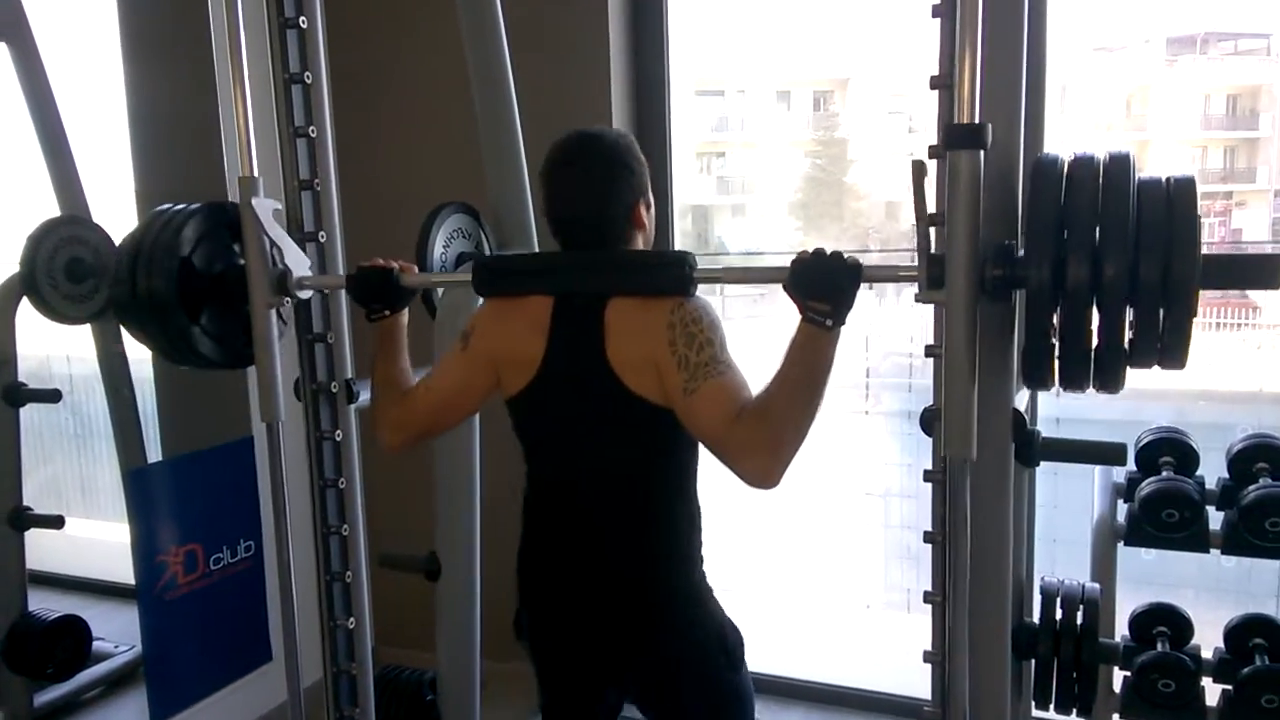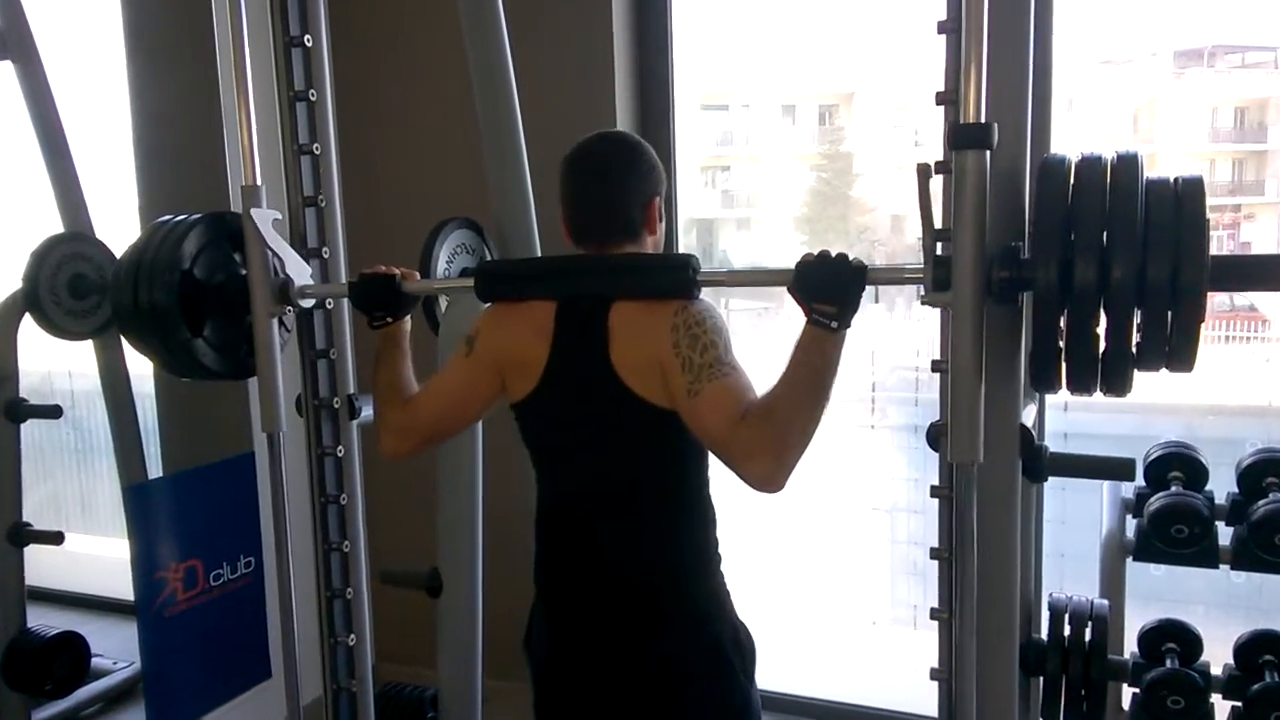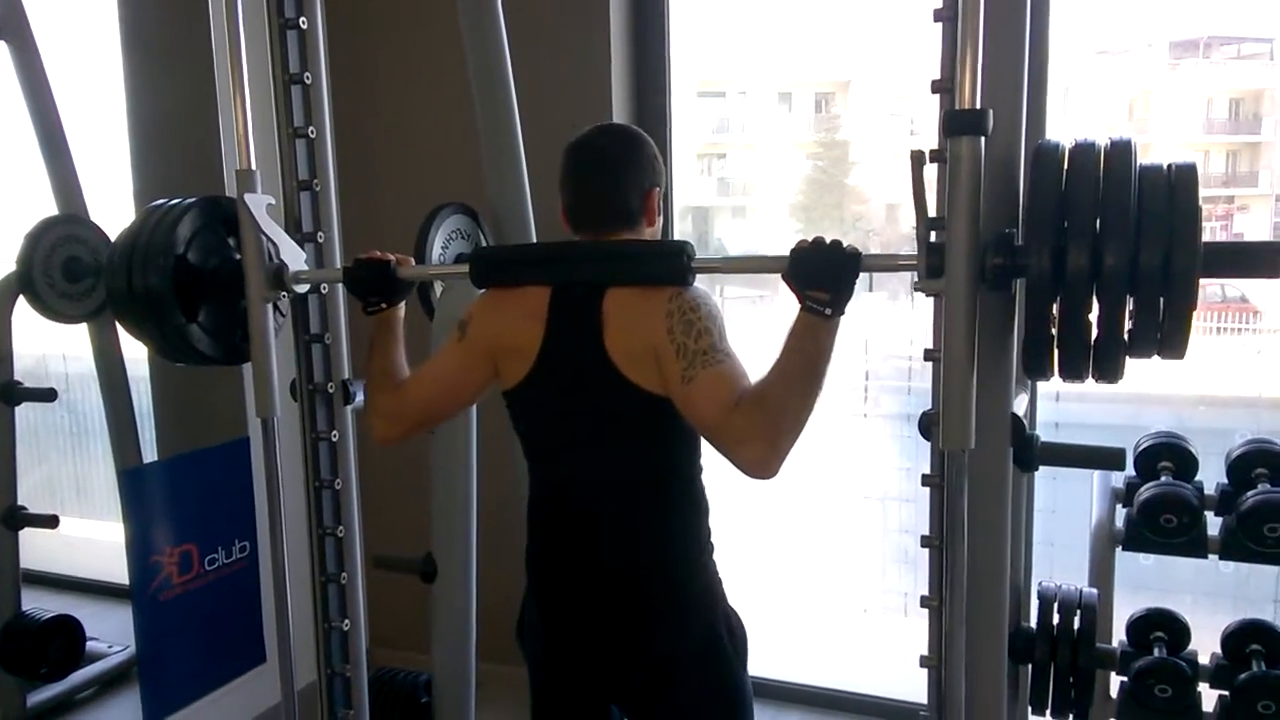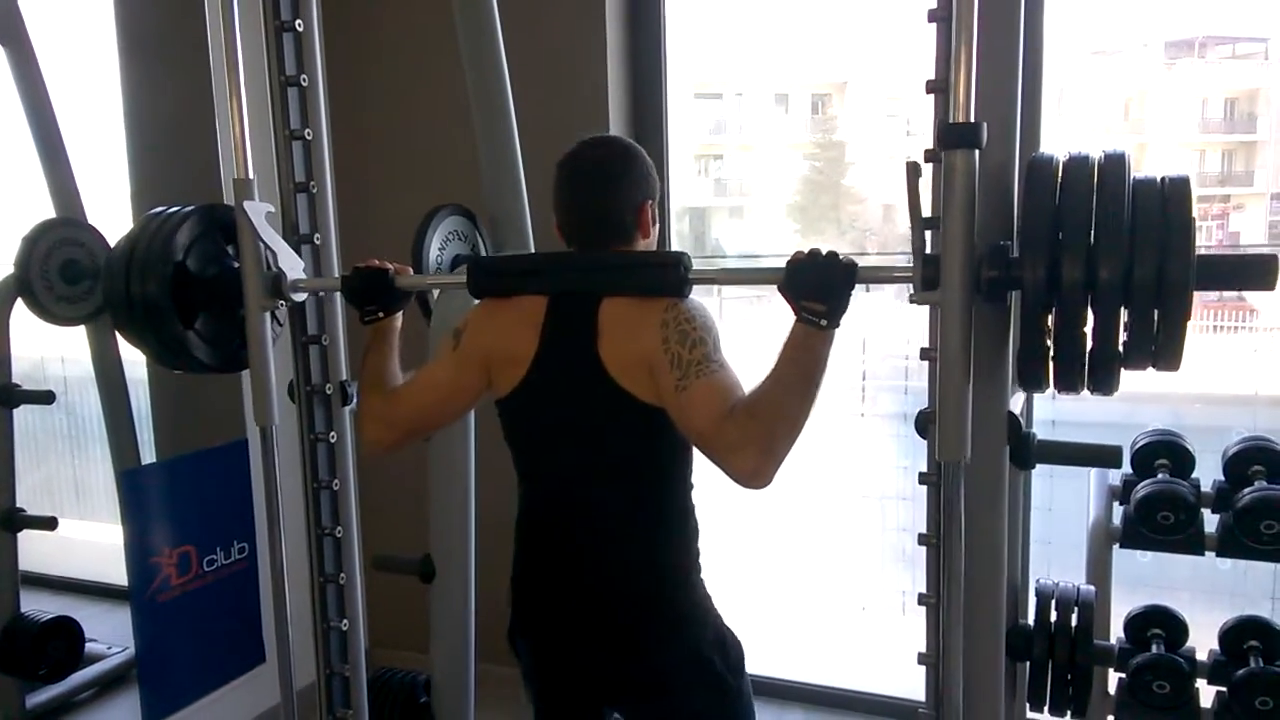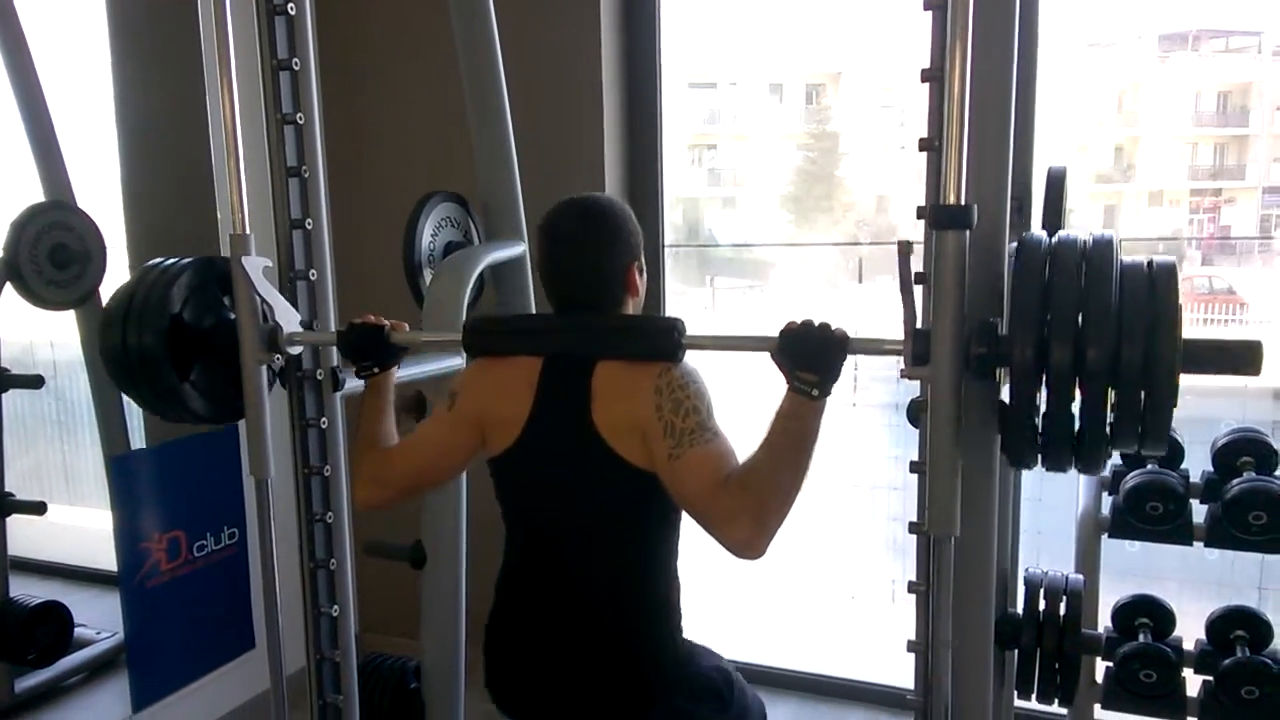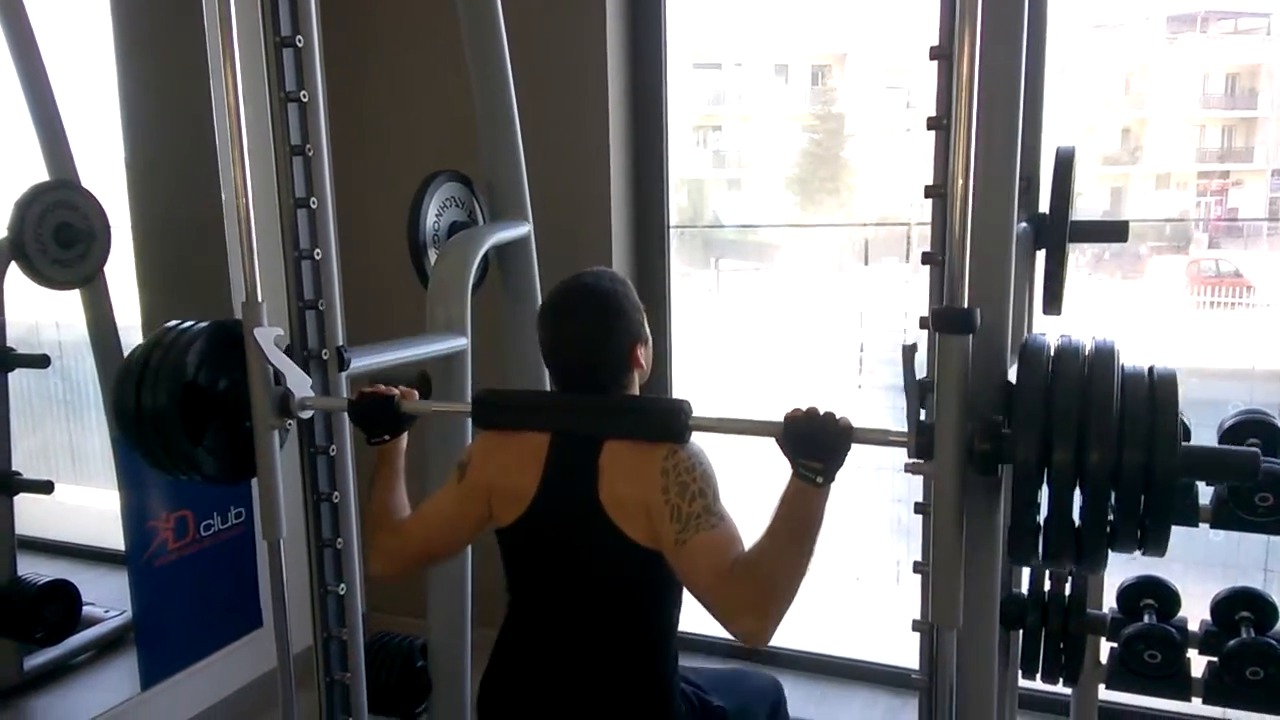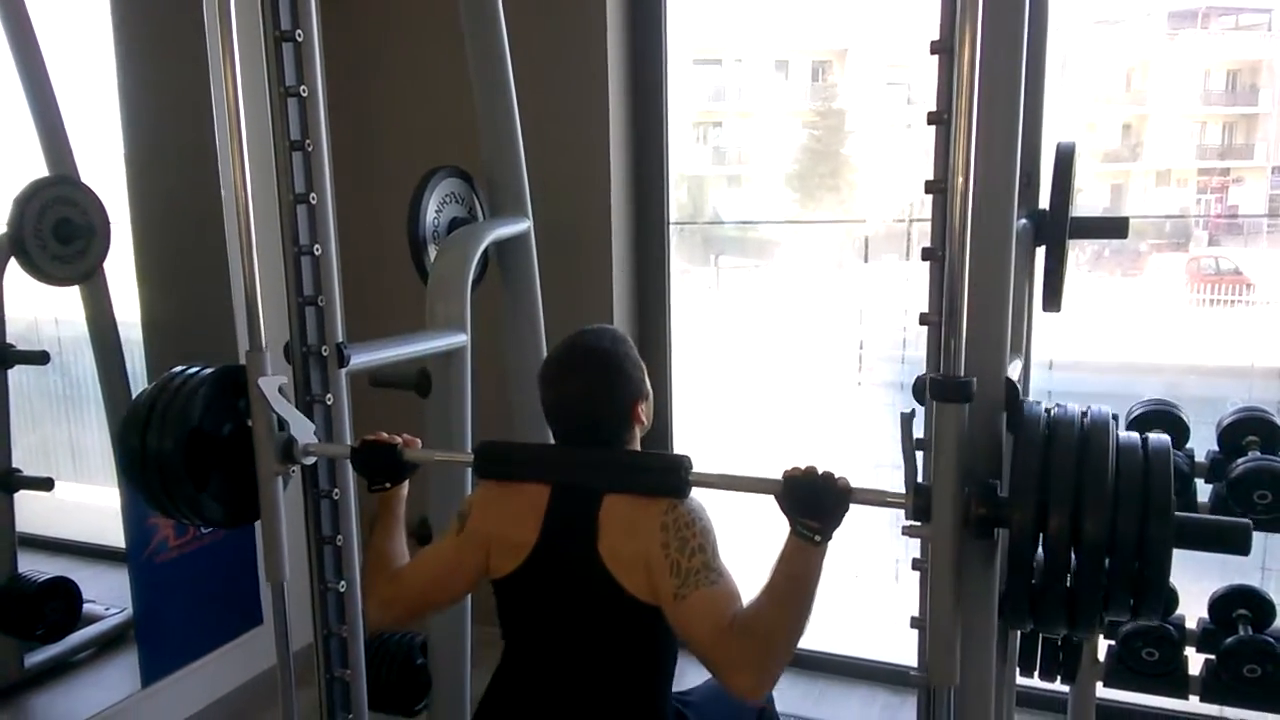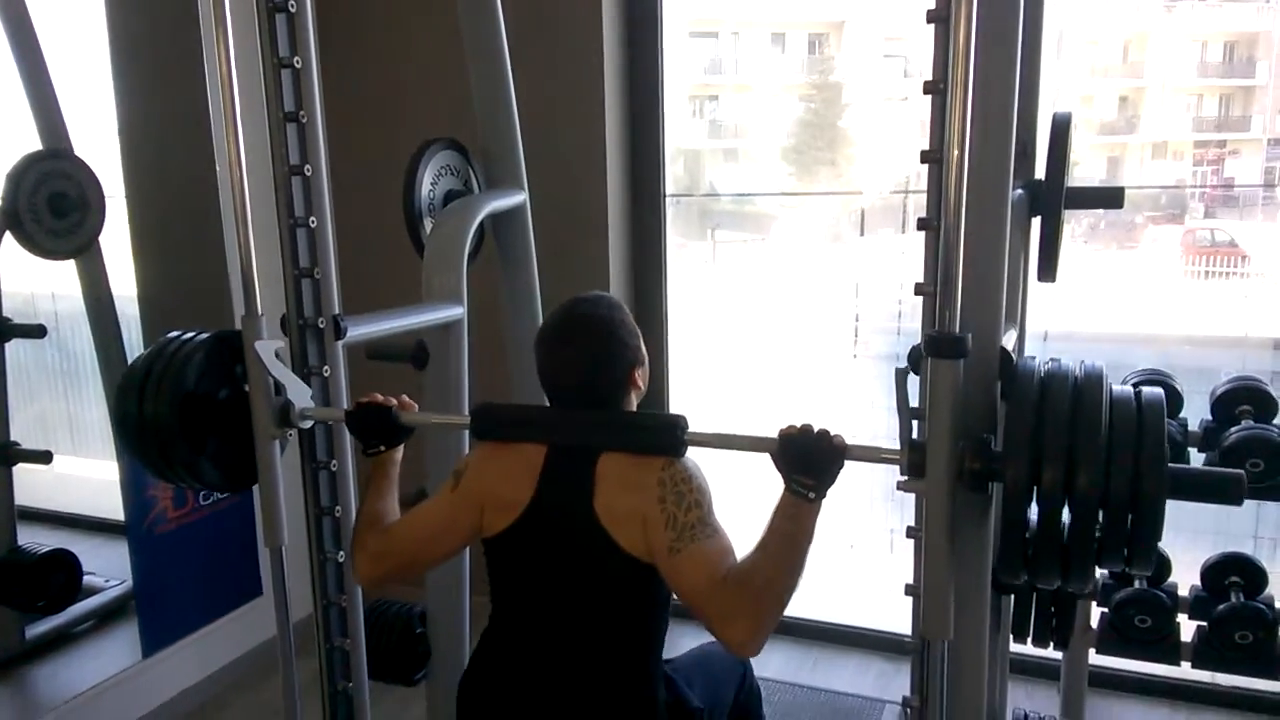
dt=0.3s
person 1, frame 1
left shoulder: (508, 317)
right shoulder: (667, 316)
left elbow: (396, 425)
right elbow: (758, 457)
left wrist: (390, 314)
right wrist: (819, 320)
left hip: (550, 599)
right hip: (658, 606)
person 1, frame 2
left shoulder: (512, 322)
right shoulder: (673, 319)
left elbow: (400, 432)
right elbow: (763, 459)
left wrist: (392, 323)
right wrist: (826, 322)
left hip: (565, 616)
right hip: (676, 620)
person 1, frame 3
left shoulder: (506, 309)
right shoulder: (667, 307)
left elbow: (389, 417)
right elbow: (756, 446)
left wrist: (386, 310)
right wrist: (819, 310)
left hip: (558, 603)
right hip: (669, 608)
person 1, frame 4
left shoulder: (501, 318)
right shoulder: (662, 318)
left elbow: (380, 426)
right elbow: (749, 456)
left wrist: (383, 319)
right wrist: (814, 322)
left hip: (543, 615)
right hip: (654, 619)
person 1, frame 5
left shoulder: (494, 378)
right shoulder: (653, 383)
left elbow: (374, 484)
right elbow: (743, 524)
left wrist: (379, 372)
right wrist: (806, 389)
left hip: (518, 668)
person 1, frame 6
left shoulder: (502, 450)
right shoulder: (662, 462)
left elbow: (388, 554)
right elbow: (750, 613)
left wrist: (389, 441)
right wrist: (811, 477)
person 1, frame 7
left shoulder: (500, 501)
right shoulder: (662, 517)
left elbow: (384, 603)
right elbow: (748, 674)
left wrist: (391, 489)
right wrist: (808, 536)
person 1, frame 8
left shoulder: (496, 463)
right shoulder: (657, 477)
left elbow: (373, 561)
right elbow: (740, 627)
left wrist: (385, 452)
right wrist: (802, 493)
right knee: (727, 670)
